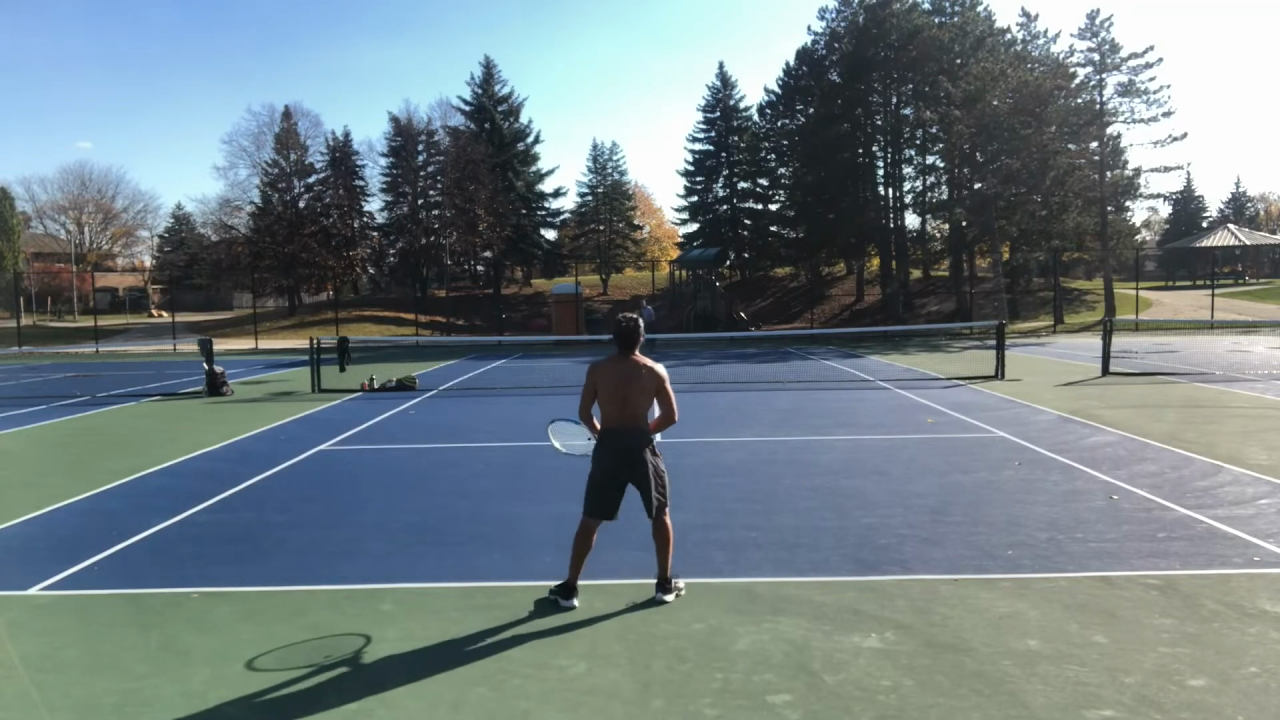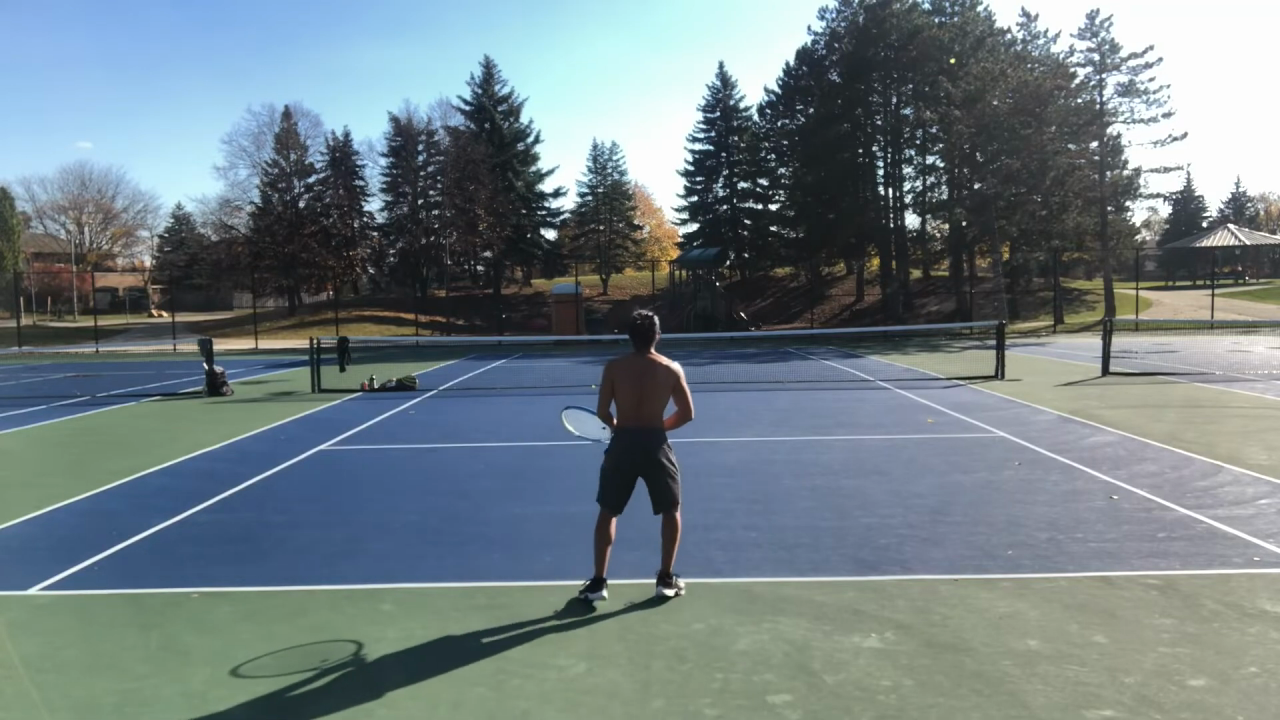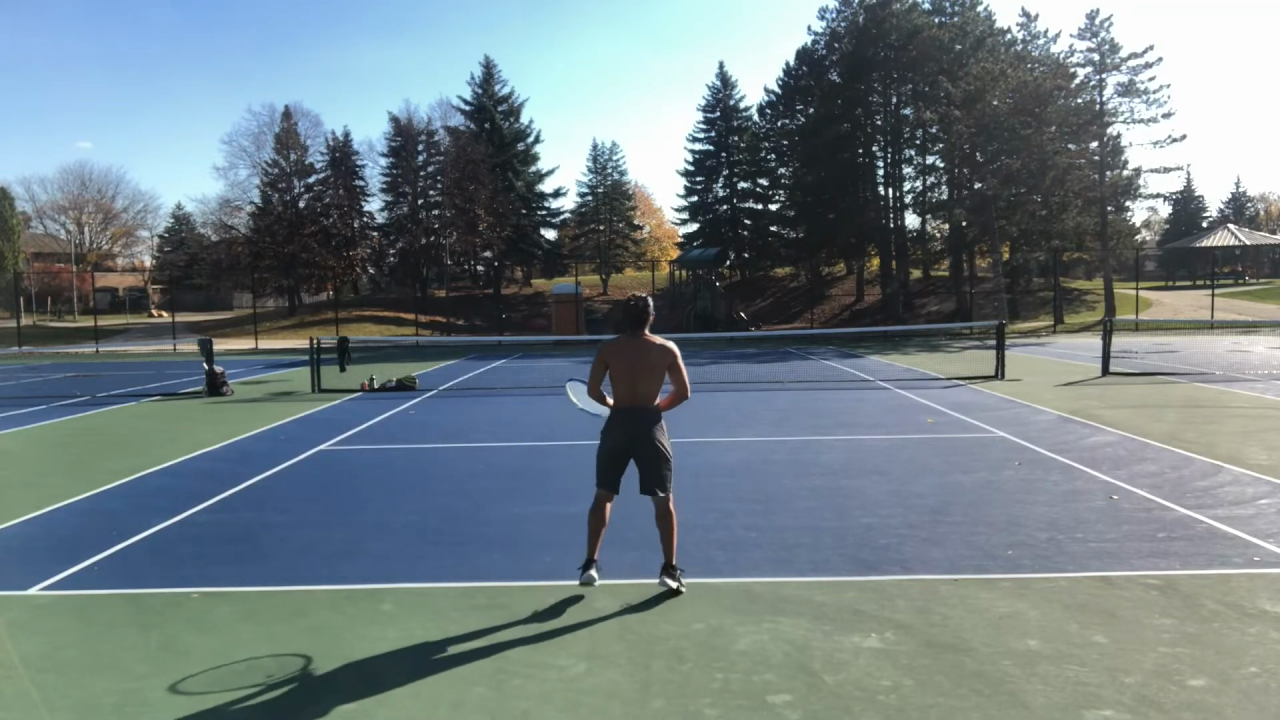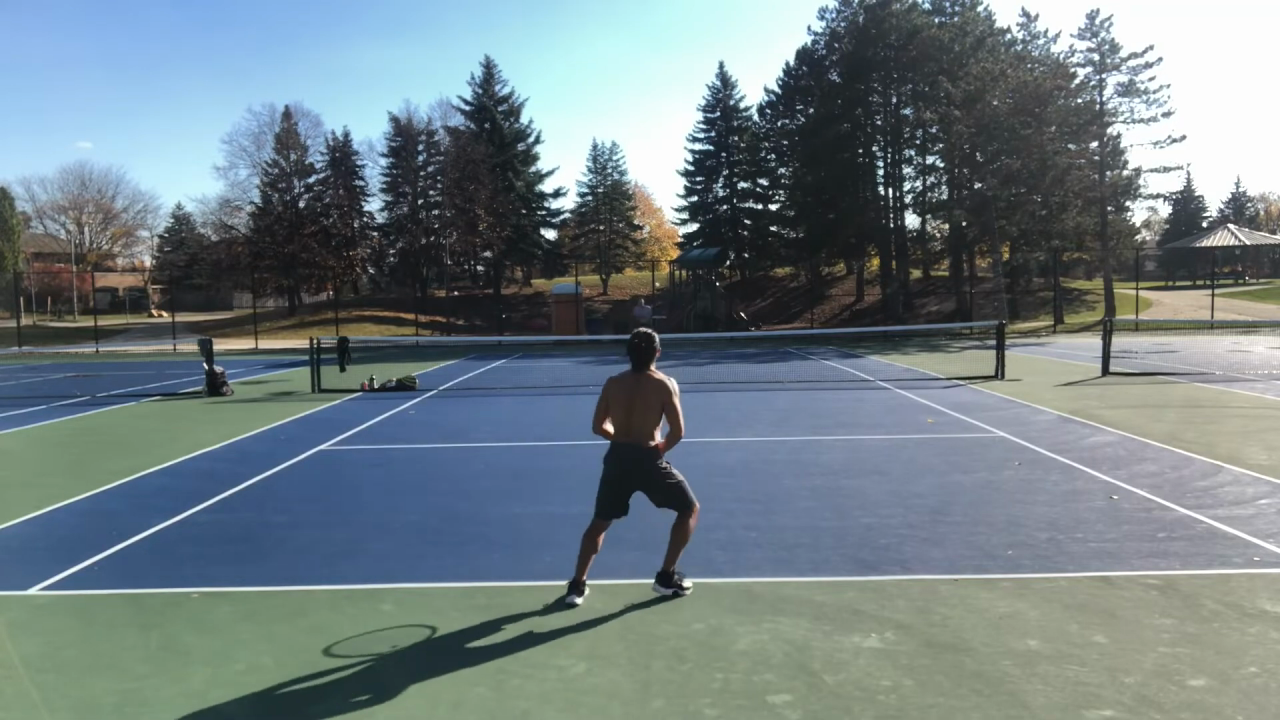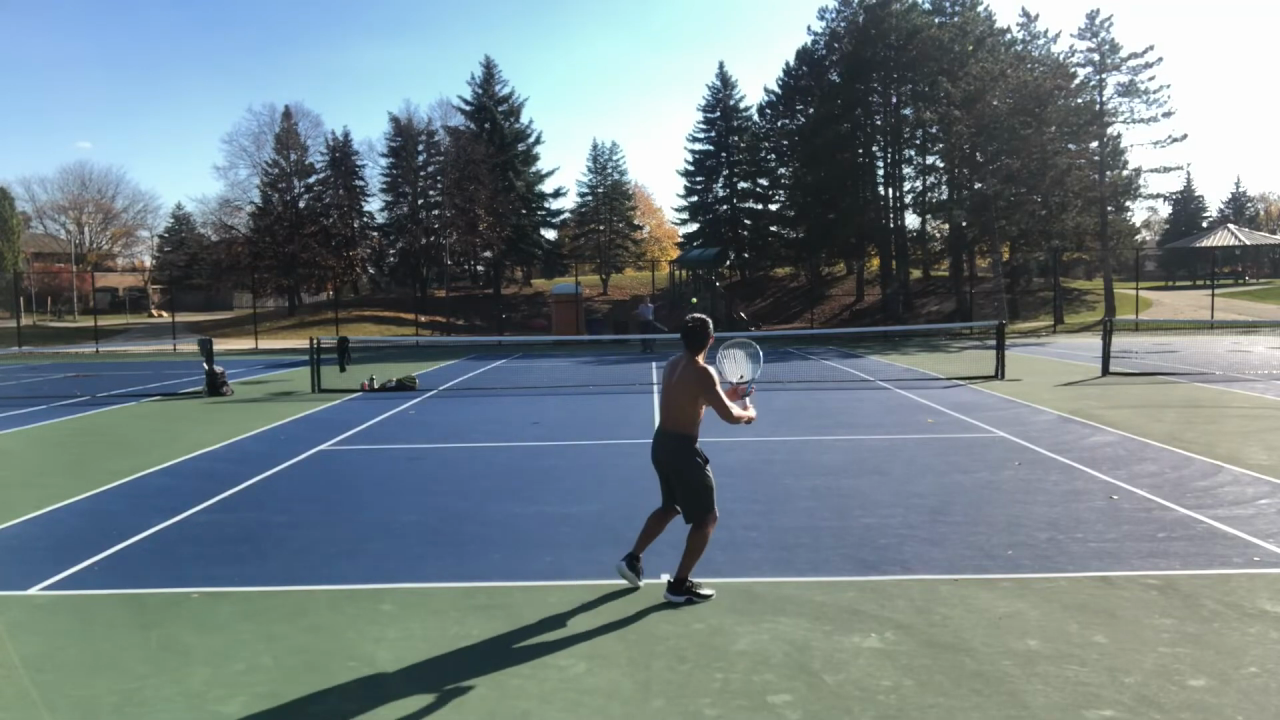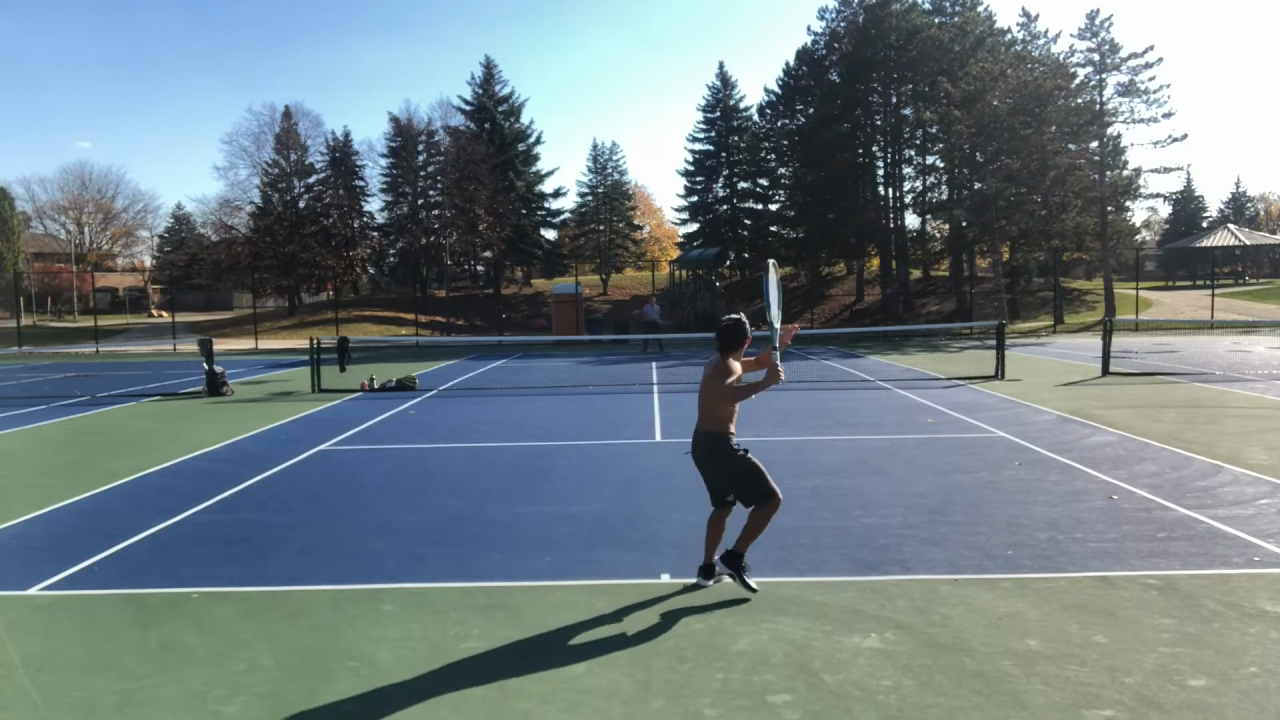
dt=0.3s
person 1, frame 1
left shoulder: (597, 369)
right shoulder: (655, 370)
left elbow: (584, 413)
right elbow: (671, 417)
left hip: (609, 446)
right hip: (641, 447)
left knee: (590, 521)
right knee: (660, 515)
left ankle: (569, 587)
right ankle: (665, 584)
person 1, frame 2
left shoulder: (614, 367)
right shoulder: (672, 369)
left elbow: (602, 412)
right elbow: (687, 414)
left hip: (622, 444)
right hip: (654, 444)
left knee: (606, 514)
right knee: (671, 511)
left ankle: (598, 582)
right ankle: (666, 579)
person 1, frame 3
left shoulder: (608, 349)
right shoulder: (667, 349)
left elbow: (593, 391)
right elbow: (683, 392)
left hip: (618, 423)
right hip: (649, 424)
left knee: (603, 495)
right knee: (663, 499)
left ankle: (590, 563)
right ankle: (670, 569)
person 1, frame 4
left shoulder: (613, 384)
right shoulder: (664, 385)
left elbow: (598, 427)
right elbow: (676, 433)
right wrist: (660, 449)
left hip: (616, 458)
right hip: (646, 460)
left knee: (600, 521)
right knee: (689, 509)
left ankle: (577, 586)
right ankle: (666, 576)
person 1, frame 5
left shoulder: (673, 364)
right shoulder: (701, 372)
right elbow: (728, 415)
left wrist: (727, 396)
right wrist: (747, 414)
left hip: (662, 443)
right hip: (683, 449)
left knee: (669, 507)
right knee: (706, 518)
left ankle: (633, 559)
right ankle: (680, 585)
person 1, frame 6
left shoulder: (718, 363)
right shoulder: (728, 368)
left elbow: (755, 363)
right elbow: (723, 394)
left wrist: (780, 344)
right wrist: (763, 385)
left hip: (703, 444)
right hip: (720, 447)
left knee: (723, 505)
right knee: (771, 500)
left ankle: (708, 569)
right ankle: (734, 557)
